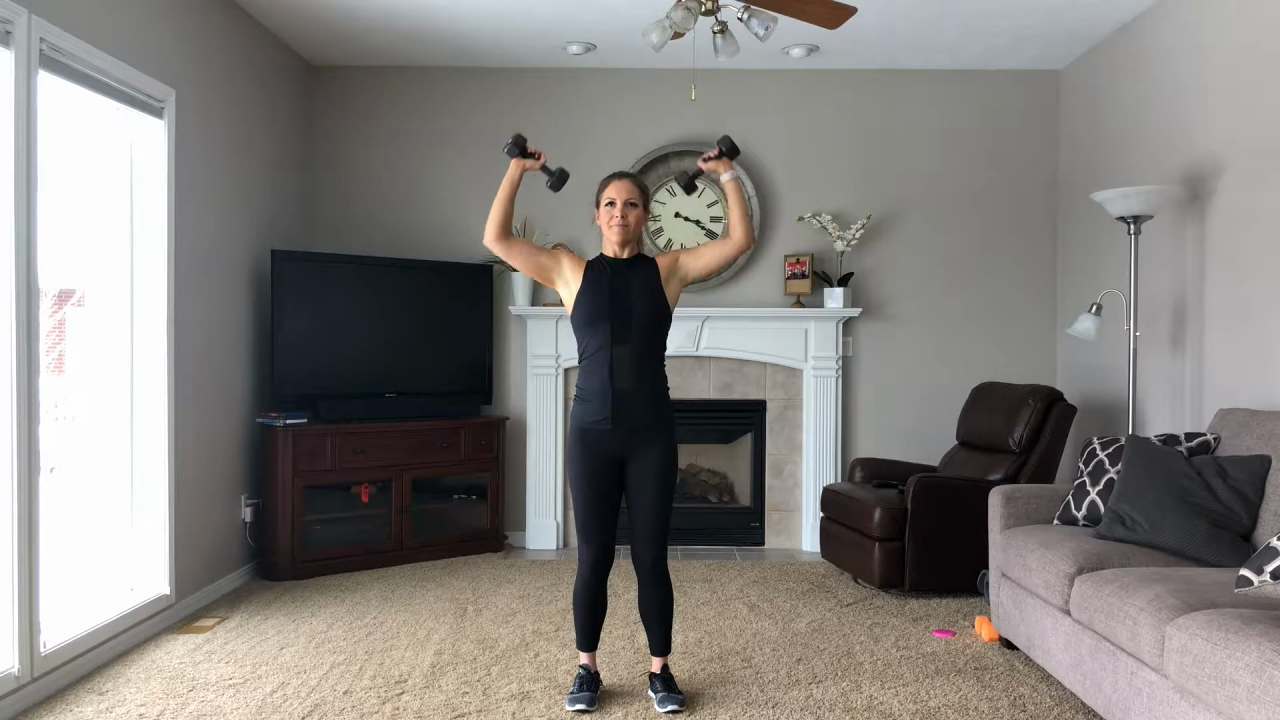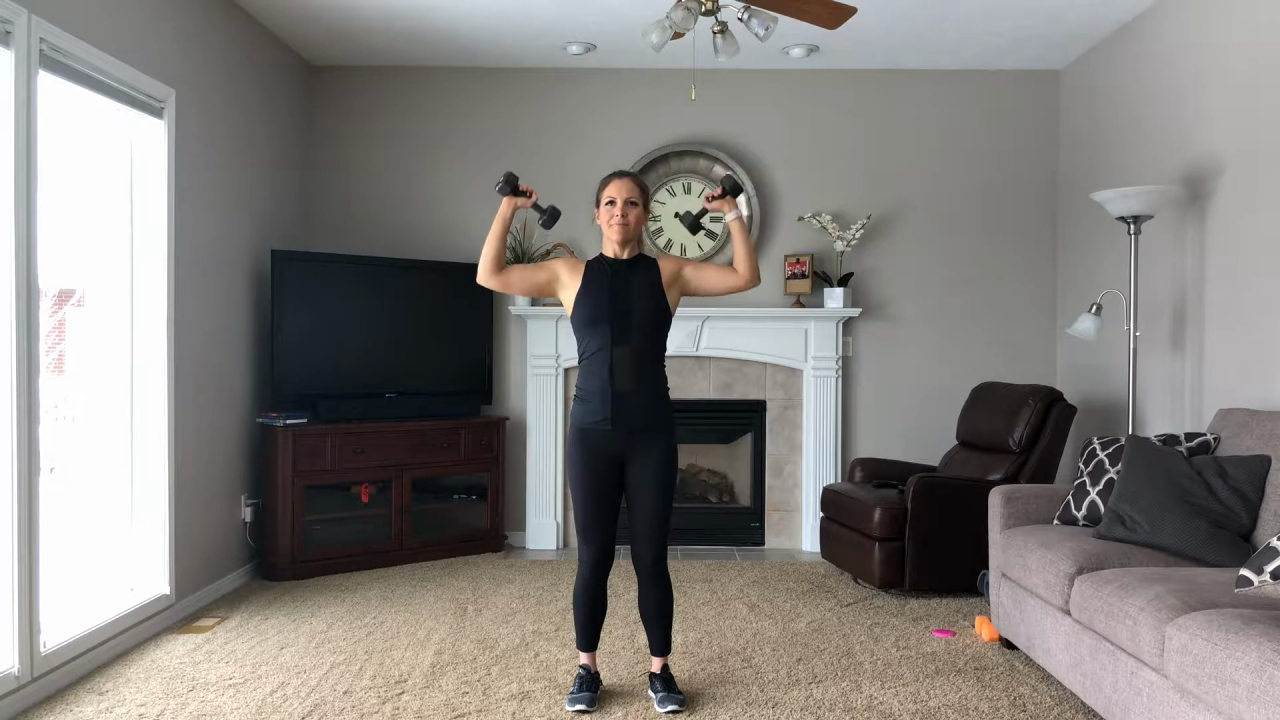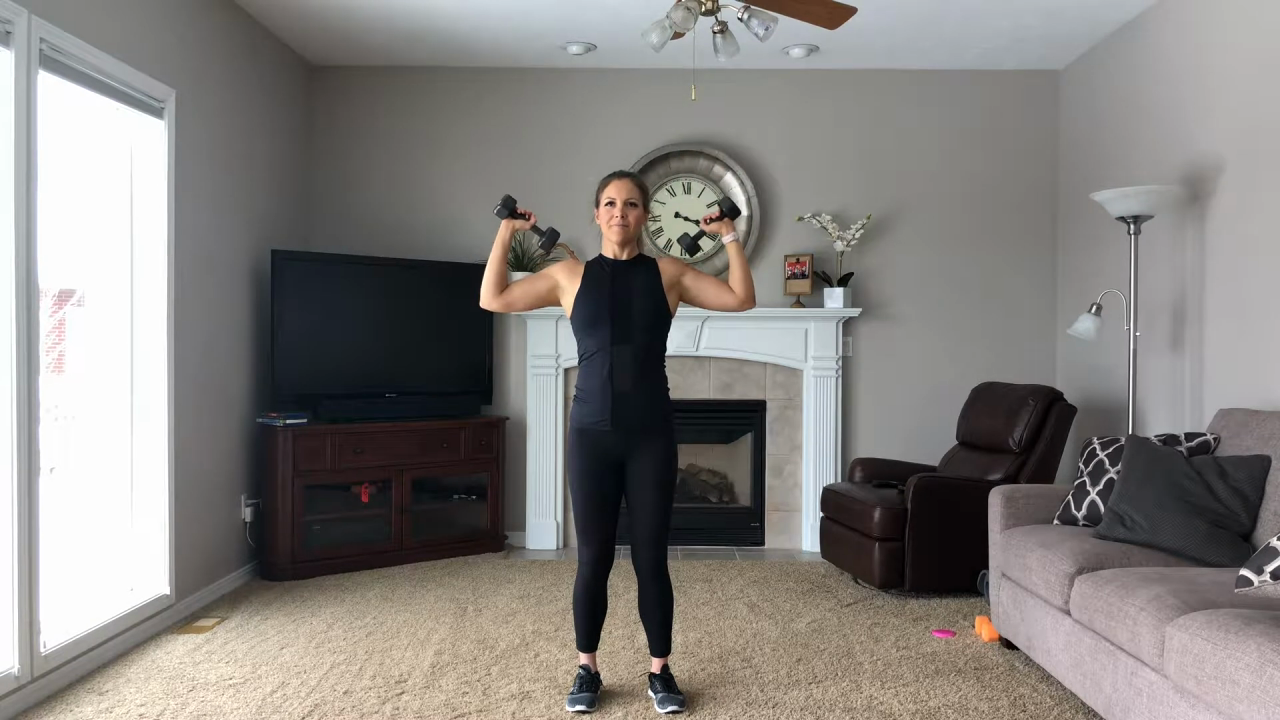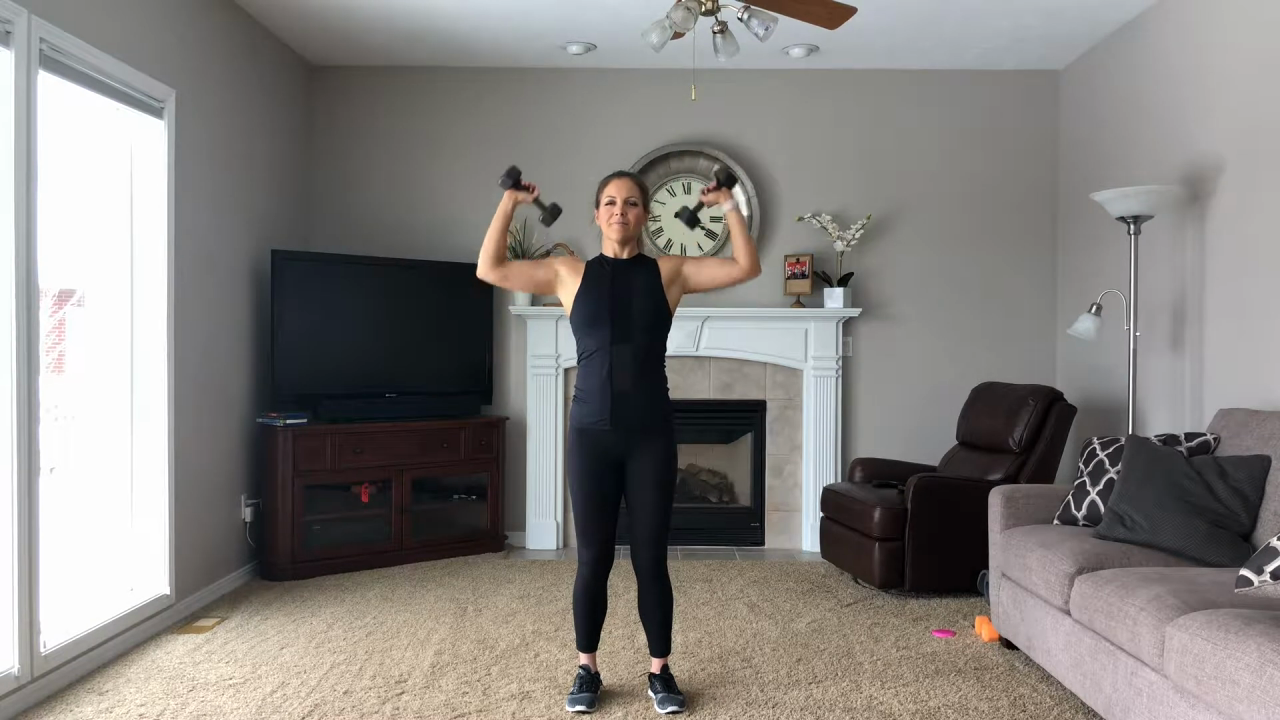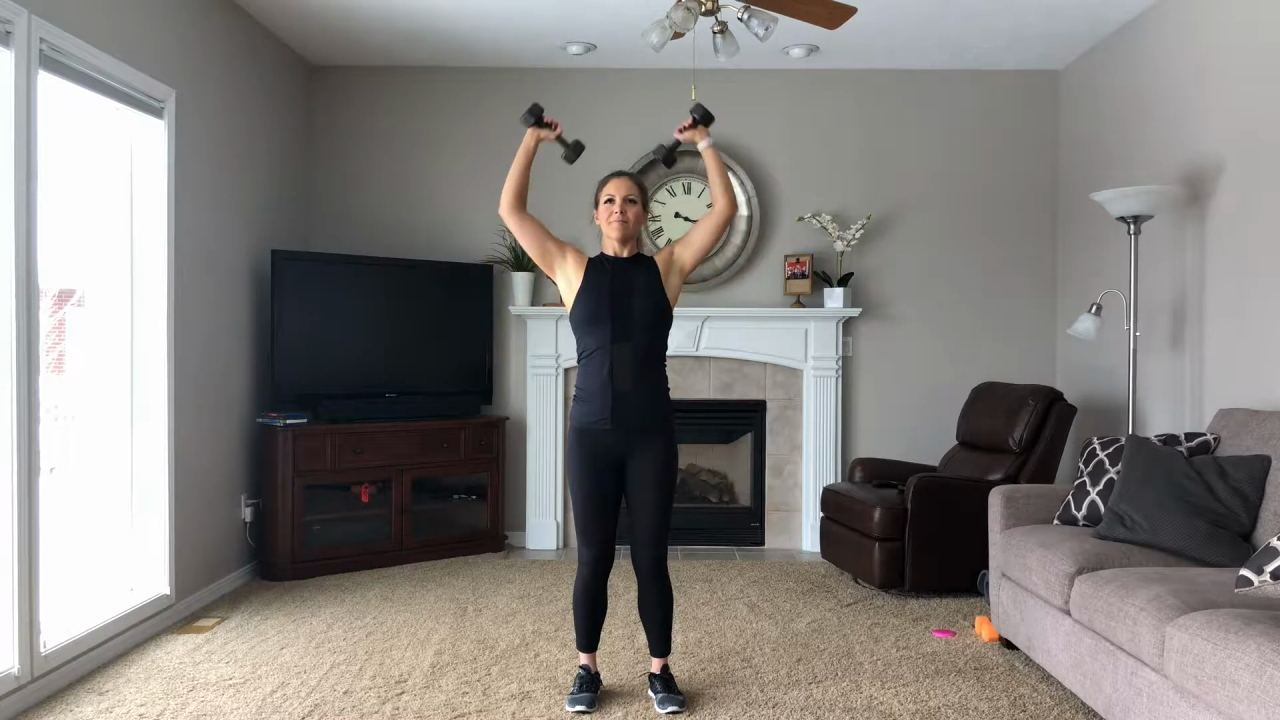
dt=0.3s
person 1, frame 1
left shoulder: (666, 269)
right shoulder: (571, 270)
left elbow: (740, 240)
right elbow: (496, 239)
left wrist: (726, 174)
right wrist: (517, 171)
left hip: (651, 435)
right hip: (592, 435)
left knee: (651, 558)
right knee: (593, 558)
left ankle: (660, 670)
right ankle: (587, 670)
person 1, frame 2
left shoulder: (668, 272)
right shoulder: (570, 273)
left elbow: (746, 275)
right elbow: (490, 274)
left wrist: (730, 211)
right wrist: (507, 207)
left hip: (651, 433)
right hip: (591, 432)
left knee: (651, 558)
right knee: (593, 558)
left ankle: (660, 670)
right ankle: (587, 669)
person 1, frame 3
left shoulder: (667, 272)
right shoulder: (570, 273)
left elbow: (742, 298)
right elbow: (492, 299)
left wrist: (729, 236)
right wrist: (506, 232)
left hip: (651, 433)
right hip: (592, 432)
left knee: (651, 558)
right knee: (593, 559)
left ankle: (660, 671)
right ankle: (587, 670)
person 1, frame 4
left shoulder: (668, 271)
right shoulder: (570, 272)
left elbow: (746, 267)
right elbow: (489, 270)
left wrist: (728, 204)
right wrist: (508, 202)
left hip: (651, 434)
right hip: (591, 432)
left knee: (650, 559)
right knee: (593, 559)
left ankle: (660, 671)
right ankle: (587, 669)
person 1, frame 5
left shoulder: (666, 267)
right shoulder: (572, 268)
left elbow: (723, 208)
right elbow: (511, 209)
left wrist: (702, 145)
right wrist: (533, 140)
left hip: (651, 433)
right hip: (591, 432)
left knee: (650, 558)
right knee: (593, 558)
left ankle: (660, 670)
right ankle: (587, 669)
